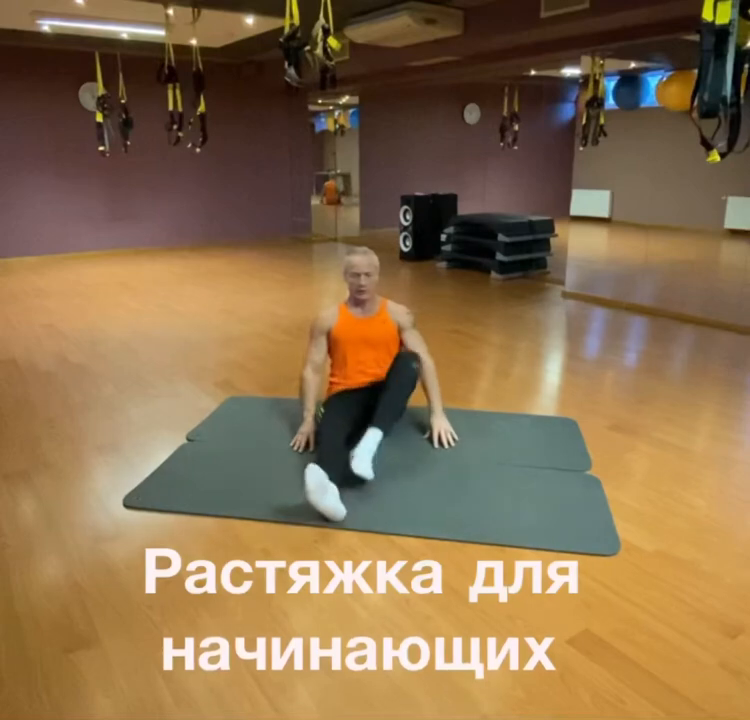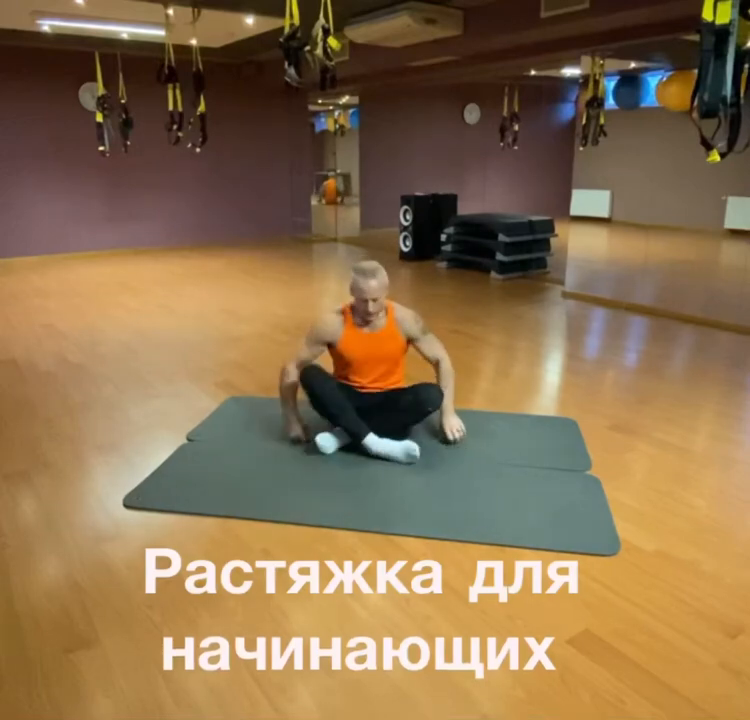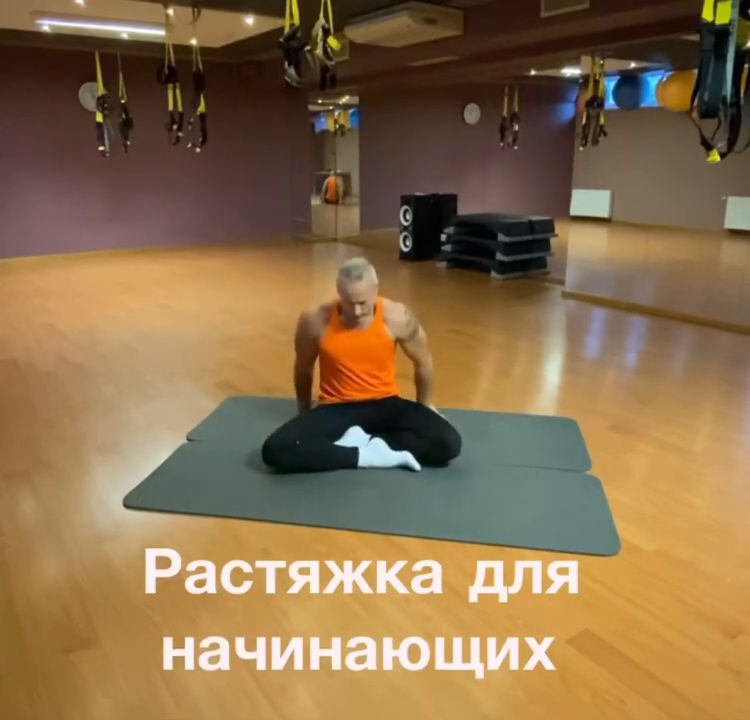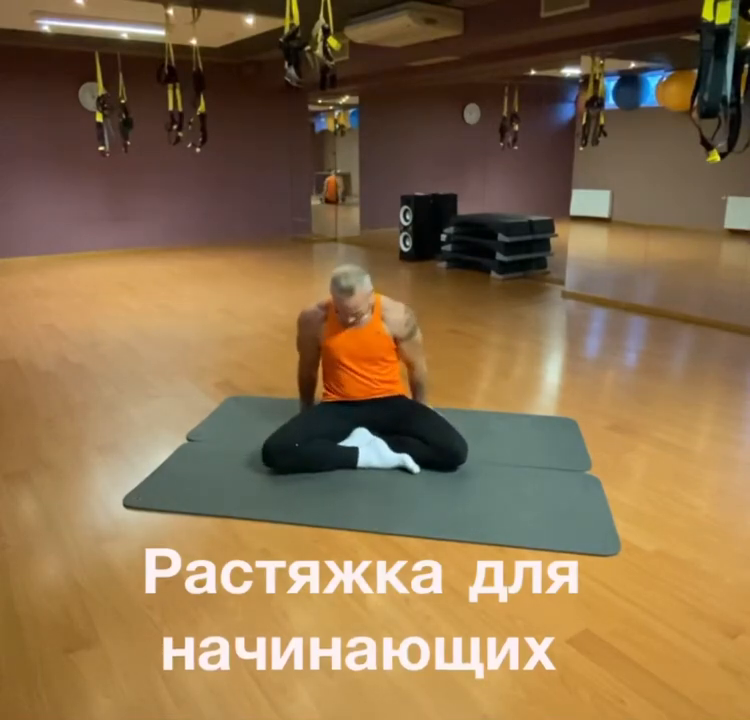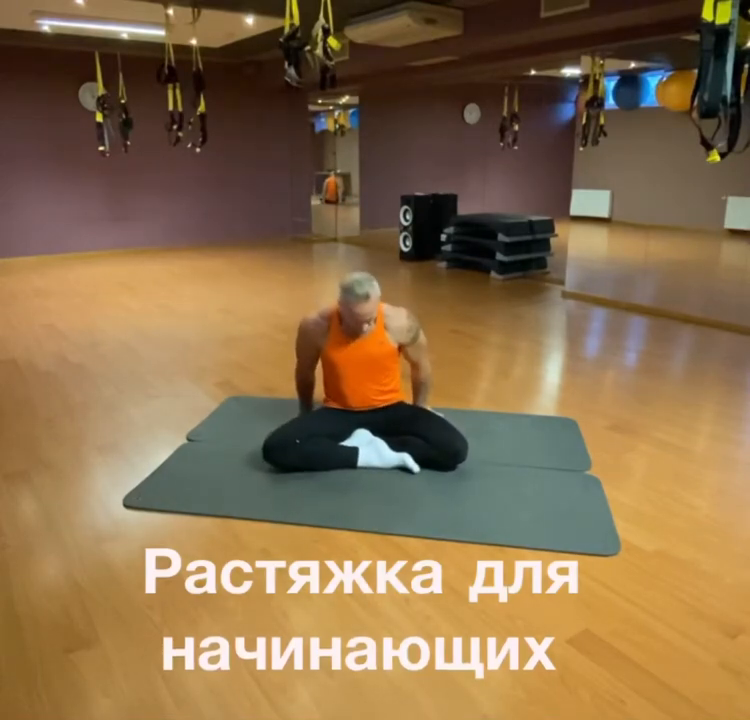
dt=1s
person 1, frame 1
left shoulder: (398, 314)
right shoulder: (328, 319)
left elbow: (425, 360)
right elbow: (312, 369)
left wrist: (437, 413)
right wrist: (308, 419)
left hip: (387, 397)
right hip: (346, 395)
left knee: (409, 359)
right knee: (328, 425)
left ankle: (369, 440)
right ankle: (325, 484)
person 1, frame 2
left shoulder: (405, 320)
right shoulder: (332, 325)
left elbow: (441, 360)
right elbow: (291, 367)
left wrist: (448, 412)
right wrist: (292, 418)
left hip: (389, 401)
right hip: (348, 400)
left knee: (431, 395)
right knee: (310, 374)
left ankle: (348, 435)
right ankle: (371, 441)
person 1, frame 3
left shoulder: (398, 318)
right shoulder: (314, 321)
left elbow: (423, 362)
right elbow: (303, 368)
left wrist: (425, 405)
right wrist: (304, 412)
left hip: (385, 404)
right hip: (337, 408)
left knee: (449, 444)
right knee: (275, 451)
left ankle: (359, 441)
right ankle: (368, 456)
person 1, frame 4
left shoulder: (397, 316)
right shoulder: (313, 319)
left elbow: (416, 365)
right elbow: (307, 369)
left wrist: (420, 409)
right wrist: (307, 412)
left hip: (389, 403)
right hip: (339, 406)
left knee: (455, 451)
right knee: (275, 452)
left ankle: (363, 442)
right ankle: (369, 454)
person 1, frame 5
left shoulder: (400, 322)
right shoulder: (315, 327)
left elbow: (420, 365)
right elbow: (305, 371)
left wrist: (420, 406)
right wrist: (306, 413)
left hip: (391, 410)
right hip: (339, 413)
left knee: (454, 449)
right knee: (275, 449)
left ankle: (364, 444)
right ankle: (370, 455)
